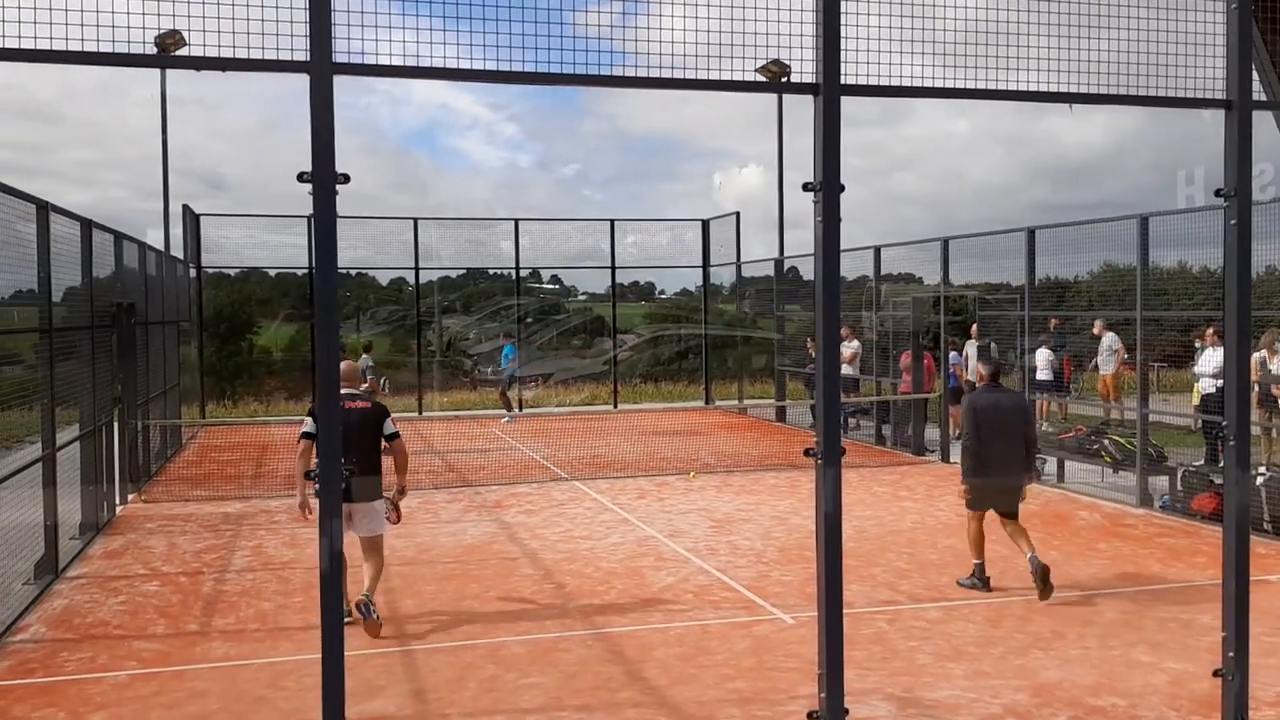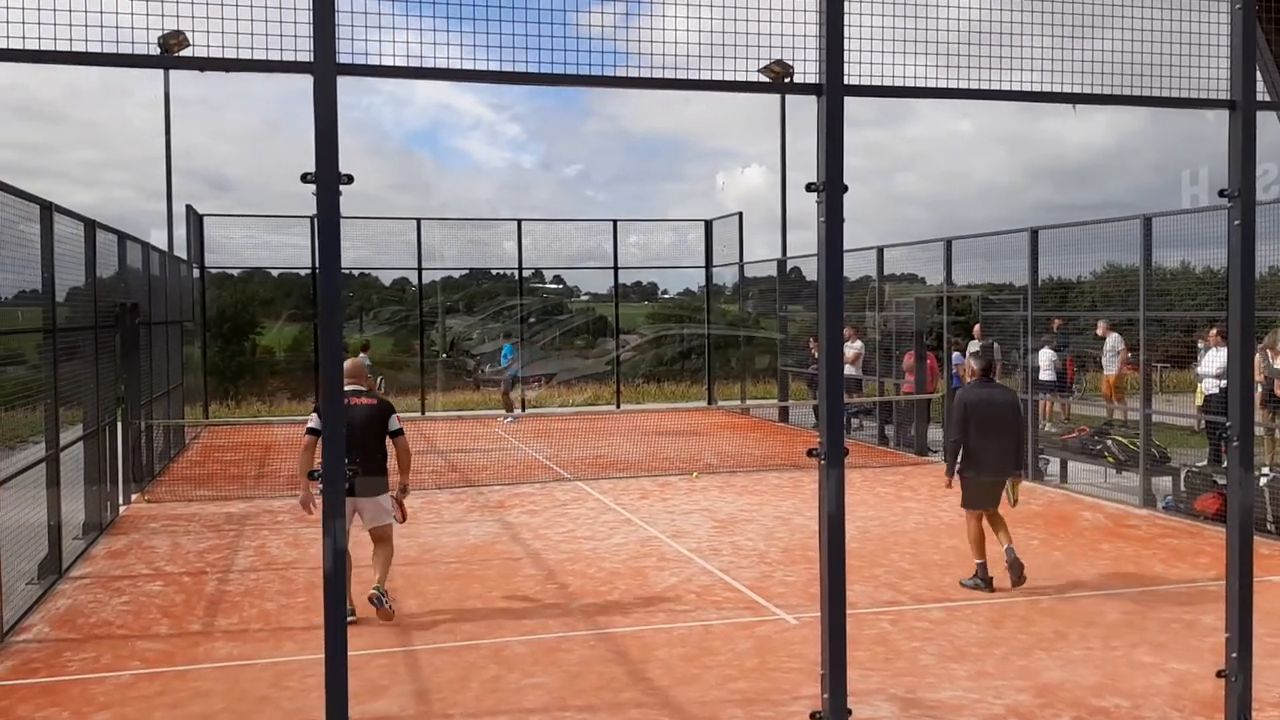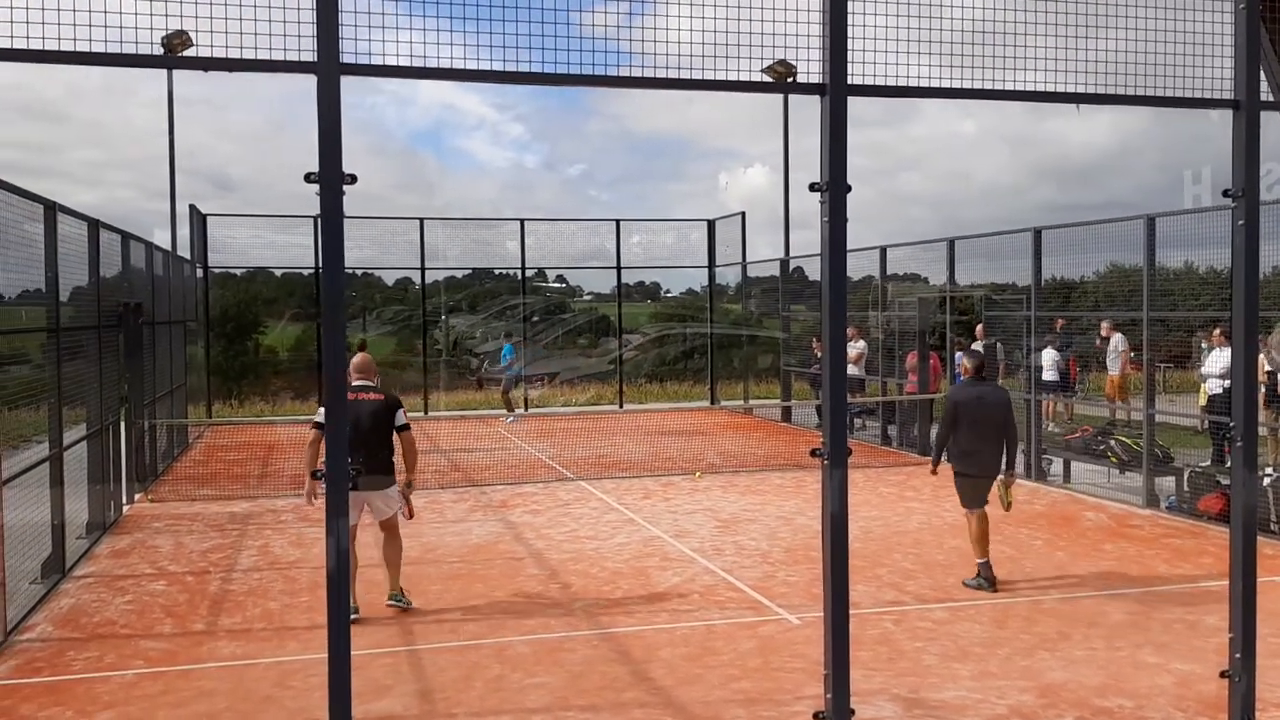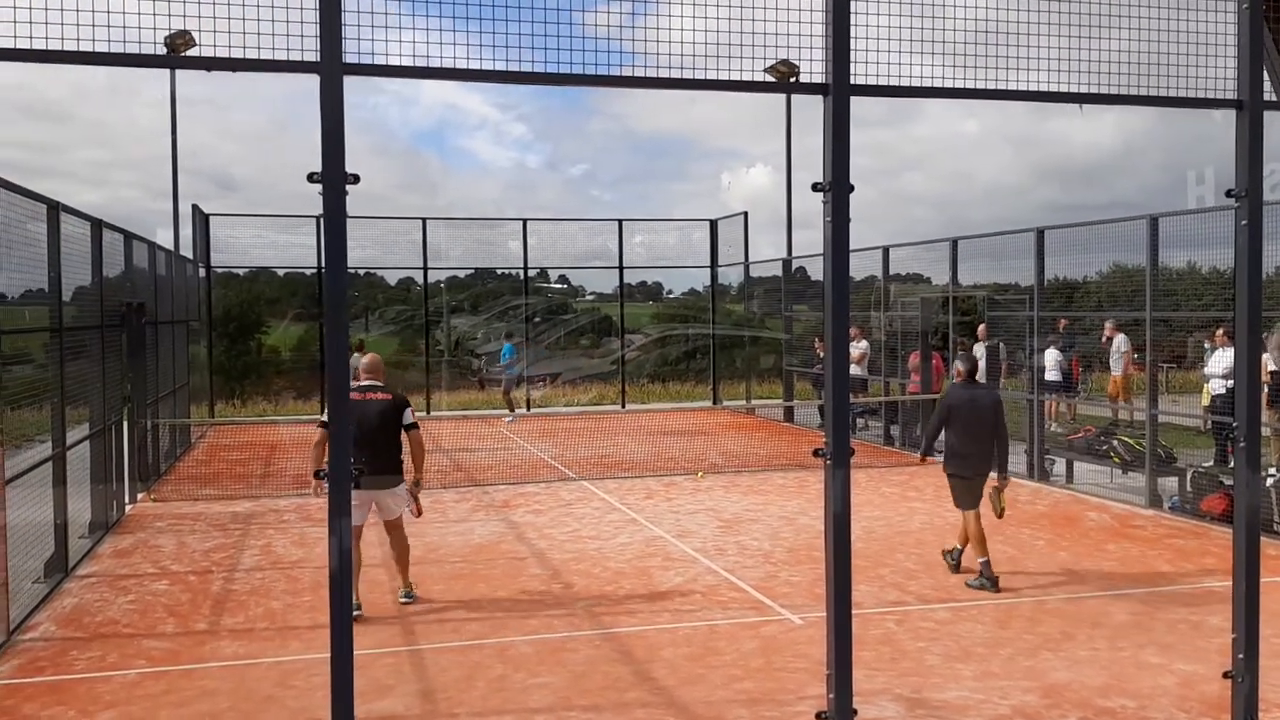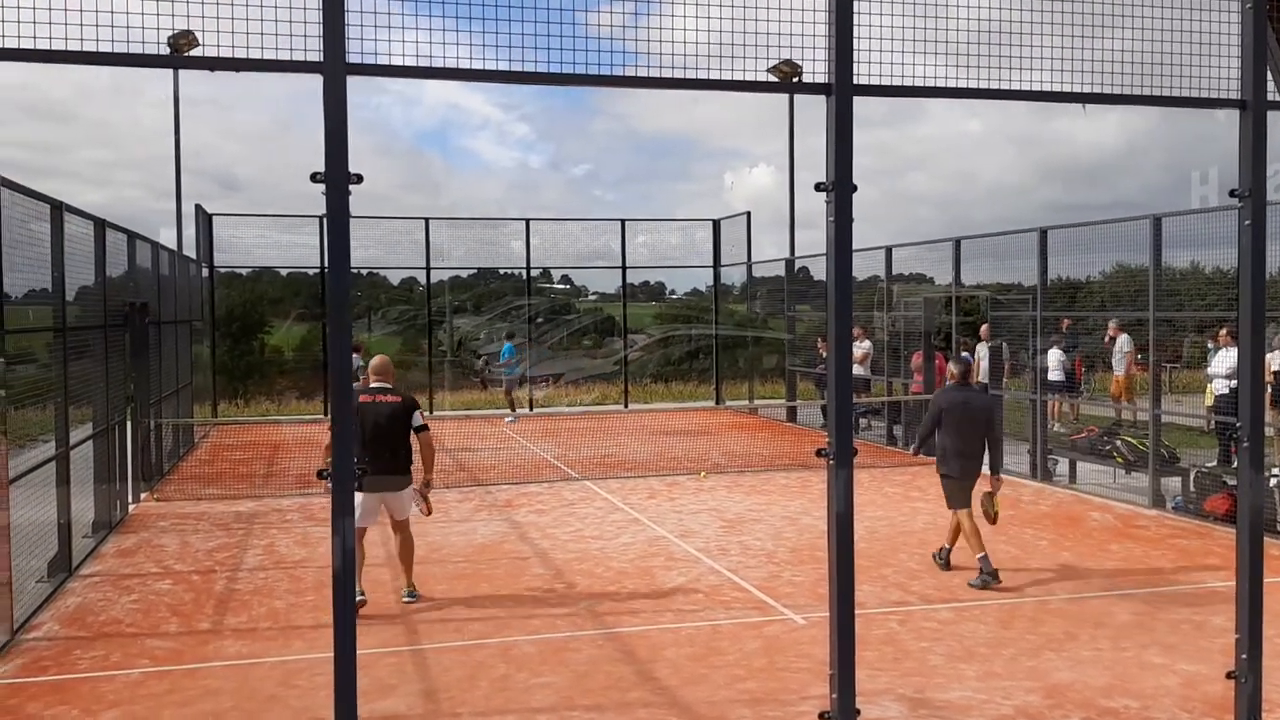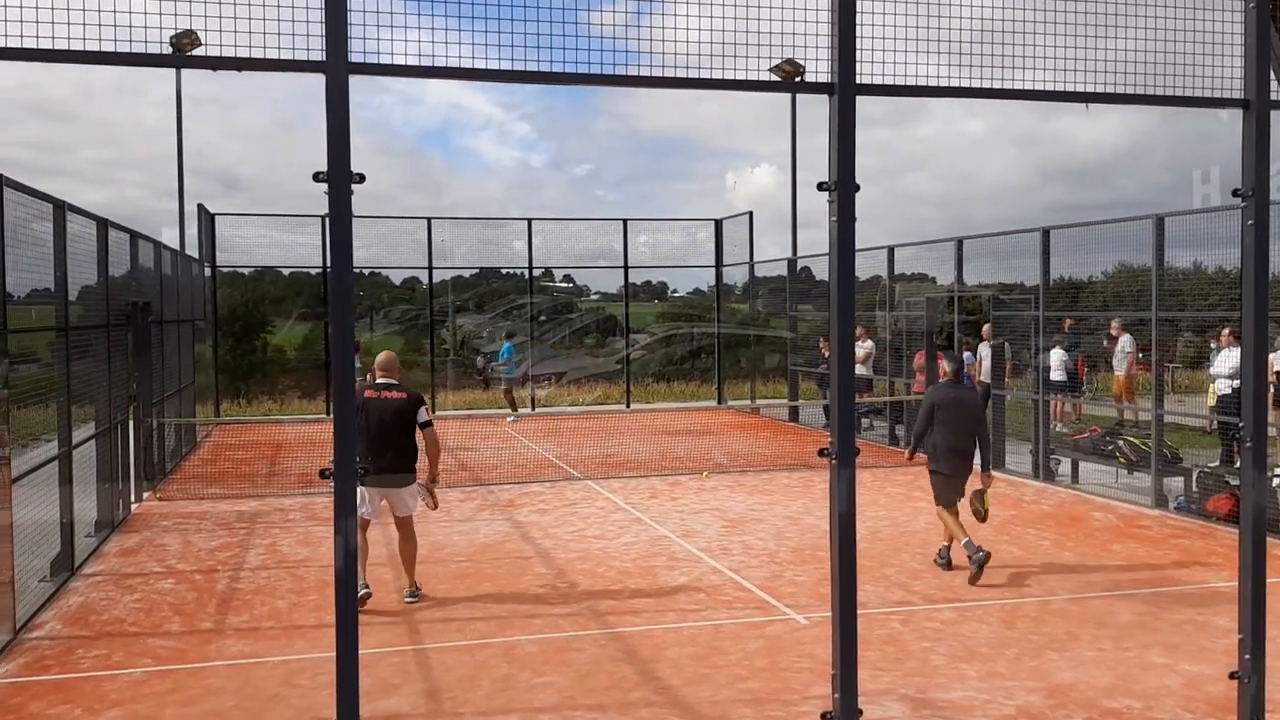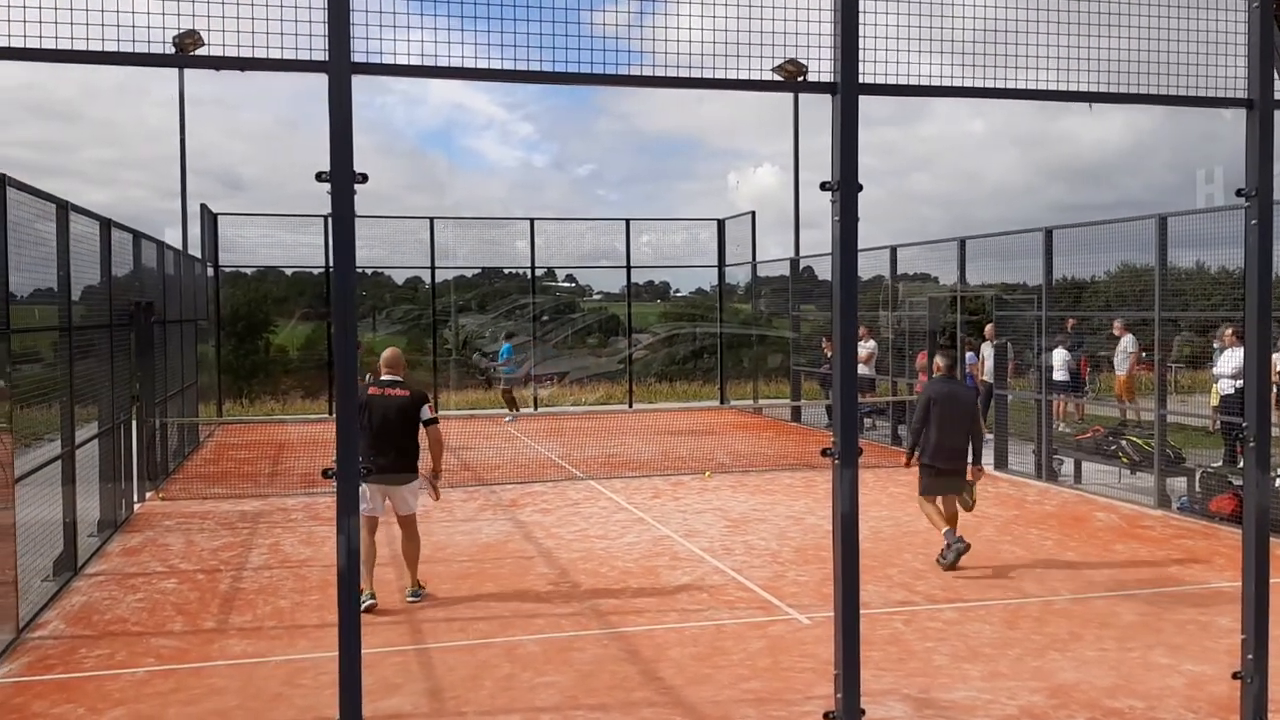
dt=0.1s
person 1, frame 1
left shoulder: (319, 409)
right shoulder: (378, 409)
left elbow: (303, 452)
right elbow: (399, 450)
left wrist: (301, 493)
right wrist: (401, 483)
right hip: (368, 489)
right knee: (372, 552)
left ankle: (343, 606)
right ankle: (367, 597)
person 1, frame 2
right shoulder: (383, 405)
left elbow: (307, 447)
right elbow: (403, 448)
left wrist: (304, 488)
right wrist: (404, 482)
right hip: (374, 485)
right knee: (383, 540)
left ankle: (347, 606)
right ankle: (379, 587)
person 1, frame 3
right shoulder: (391, 401)
left elbow: (313, 441)
right elbow: (408, 443)
left wrist: (310, 479)
right wrist: (409, 479)
left hip: (344, 481)
right hip: (381, 479)
left knee: (346, 540)
right knee: (391, 531)
left ankle: (350, 603)
right ankle: (395, 591)
person 1, frame 4
right shoulder: (399, 400)
left elbow: (319, 441)
right elbow: (416, 441)
left wrist: (317, 476)
right wrist: (418, 477)
left hip: (352, 480)
right hip: (389, 478)
left knee: (351, 539)
right knee: (396, 531)
left ankle: (353, 599)
right ankle: (406, 588)
person 1, frame 5
left shoulder: (351, 402)
right shoulder: (408, 403)
left elbow: (330, 445)
right elbow: (427, 444)
right wrist: (427, 480)
left hip: (363, 481)
right hip: (399, 480)
left knee: (355, 537)
right knee: (402, 530)
left ankle: (357, 589)
right ankle: (409, 588)
person 1, frame 6
left shoulder: (358, 397)
right shoulder: (415, 399)
right elbow: (431, 439)
right wrist: (432, 476)
left hip: (366, 476)
right hip: (403, 476)
left knee: (358, 530)
right knee: (405, 529)
left ankle: (361, 582)
right ankle: (410, 587)
person 1, frame 7
left shoulder: (363, 394)
right shoulder: (417, 396)
right elbow: (435, 436)
right wrist: (436, 472)
left hip: (369, 473)
right hip: (404, 473)
left knee: (367, 531)
right knee: (408, 528)
left ankle: (367, 591)
right ankle: (413, 586)
person 2, frame 1
left shoulder: (974, 400)
right shoulder: (1018, 400)
left elbow: (969, 443)
right elbow: (1031, 439)
left wrist: (966, 479)
right wrist: (1029, 470)
left hip: (984, 473)
right hip: (1014, 474)
left knee: (975, 518)
right knee: (1011, 523)
left ankle: (980, 575)
right ankle: (1036, 564)
person 2, frame 2
left shoulder: (965, 395)
right shoulder: (1009, 395)
left elbow: (955, 437)
right elbow: (1020, 435)
left wrist: (949, 470)
right wrist: (1017, 468)
left hip: (975, 468)
right hip: (1003, 469)
left knee: (973, 516)
right knee: (991, 513)
left ankle: (982, 576)
right ankle: (1011, 556)
person 2, frame 3
left shoulder: (957, 393)
right shoulder: (1001, 393)
left elbow: (945, 430)
right elbow: (1011, 434)
left wrist: (935, 459)
right wrist: (1009, 469)
left hip: (966, 464)
right hip: (992, 465)
left knee: (974, 514)
right knee: (978, 511)
left ankle: (985, 575)
right ankle: (984, 562)
person 2, frame 4
left shoulder: (951, 396)
right shoulder: (992, 396)
left elbow: (934, 428)
right elbow: (1002, 437)
left wrist: (924, 452)
right wrist: (1002, 471)
left hip: (958, 465)
right hip: (982, 466)
left knee: (971, 515)
right knee: (970, 511)
left ankle: (987, 575)
right ankle: (956, 556)
person 2, frame 5
left shoulder: (942, 397)
right shoulder: (984, 399)
left elbow: (927, 429)
right elbow: (994, 438)
left wrist: (916, 447)
right wrist: (995, 472)
left hip: (950, 465)
right hip: (973, 466)
left knee: (964, 515)
right knee: (958, 509)
left ankle: (987, 571)
right ankle: (945, 553)
person 2, frame 6
left shoulder: (935, 394)
right shoulder: (974, 397)
left elbow: (921, 427)
right elbow: (983, 436)
left wrist: (912, 449)
right wrist: (986, 469)
left hip: (941, 461)
right hip: (964, 462)
left knee: (945, 511)
right knee: (951, 507)
left ankle: (976, 552)
right ankle: (944, 554)
person 2, frame 7
left shoulder: (930, 388)
right shoulder: (967, 392)
left elbow: (918, 425)
right elbow: (976, 430)
left wrist: (909, 452)
right wrist: (977, 463)
left hip: (933, 456)
right hip: (958, 457)
left knee: (926, 502)
right knee: (949, 502)
left ankle: (956, 541)
right ankle: (949, 553)
